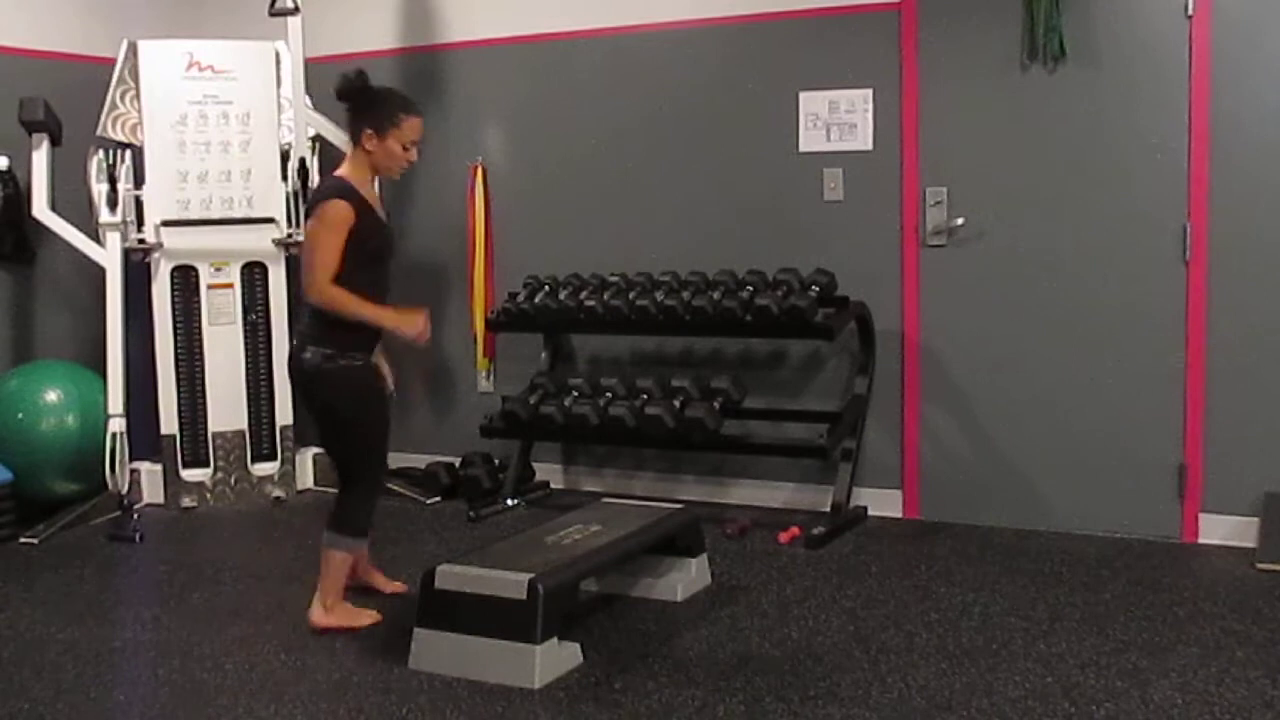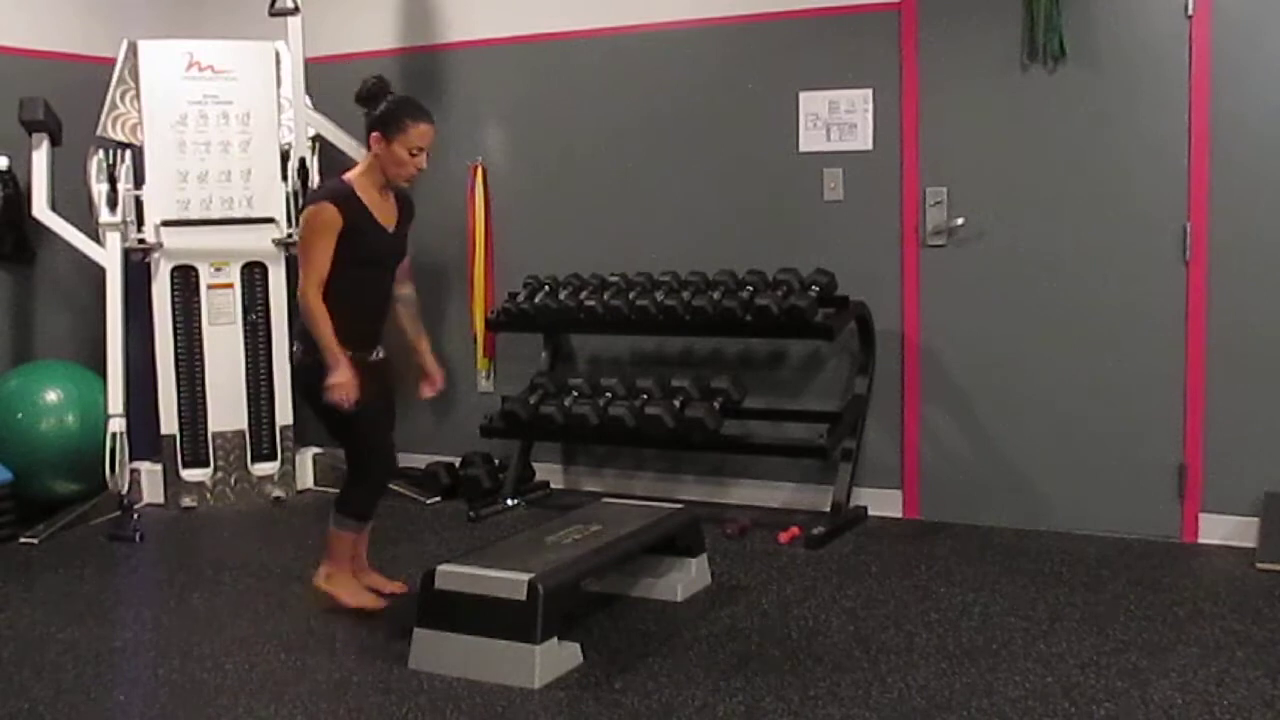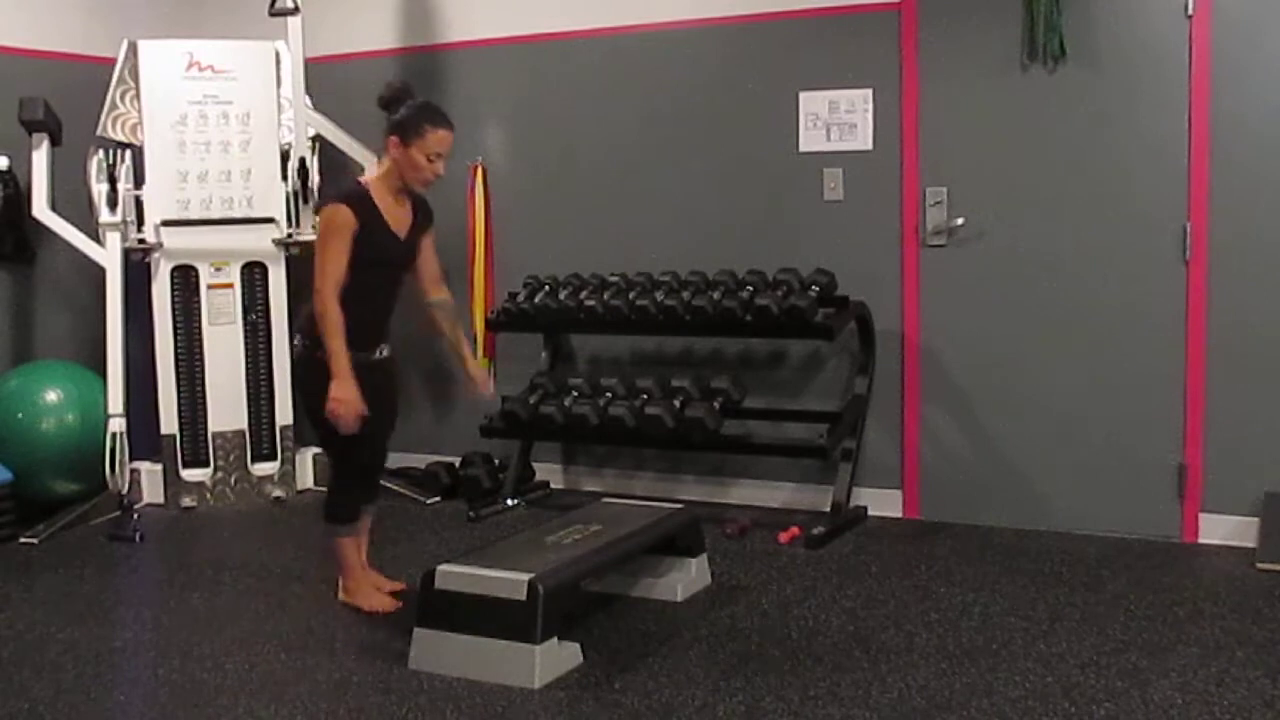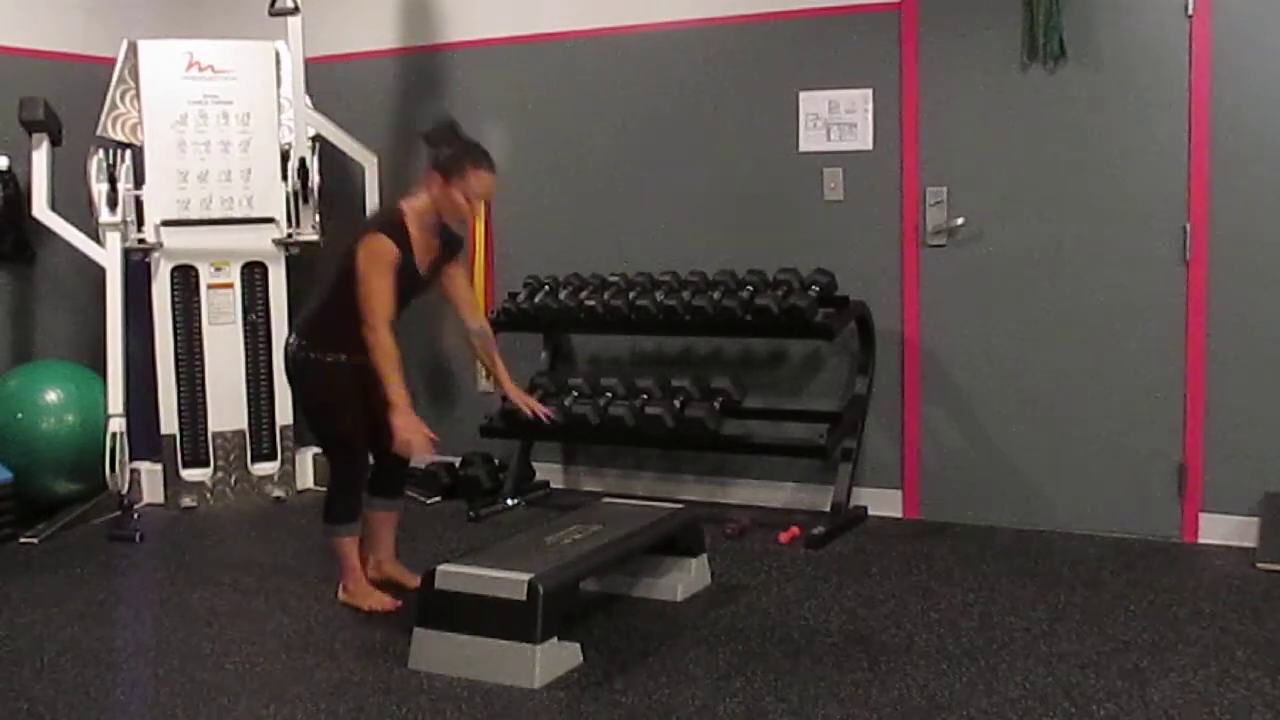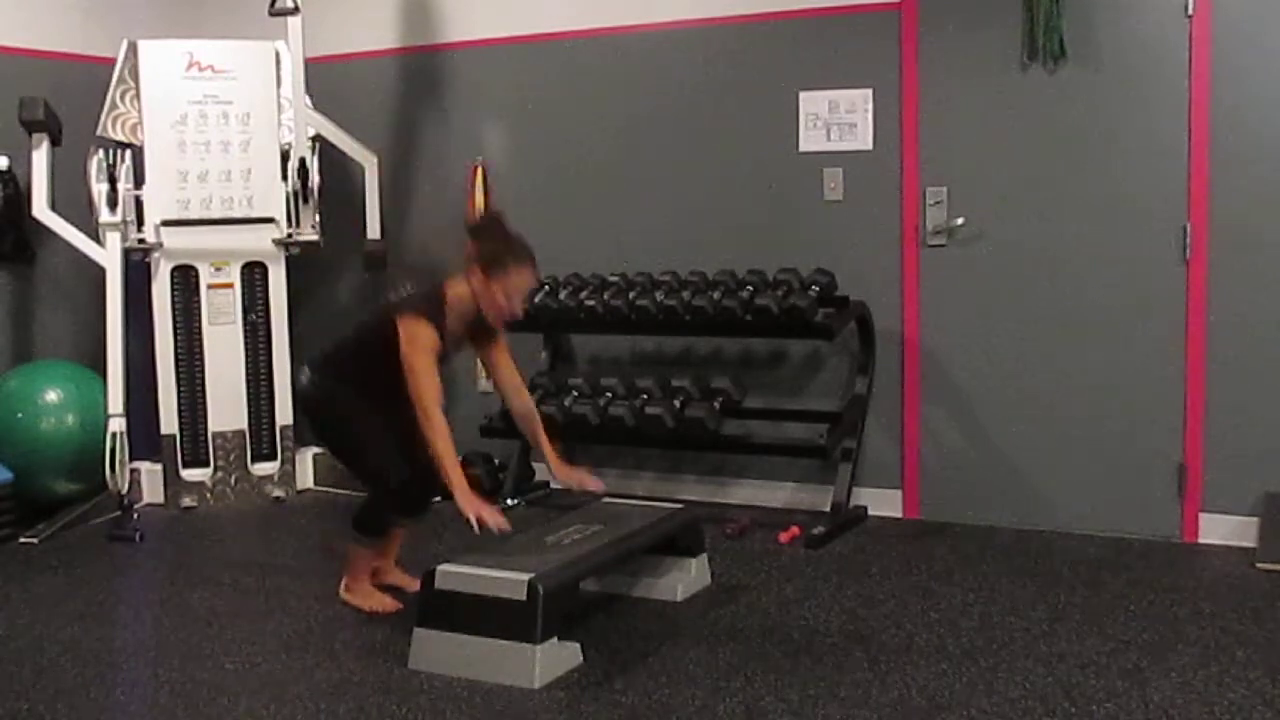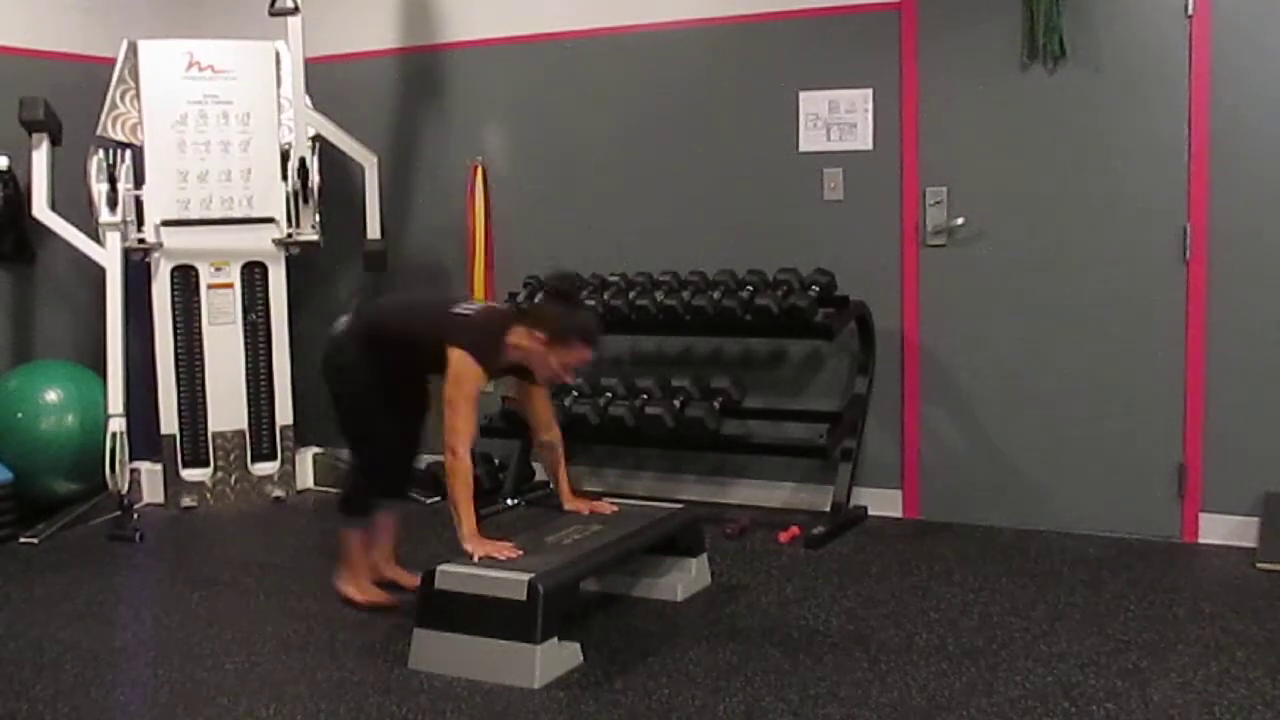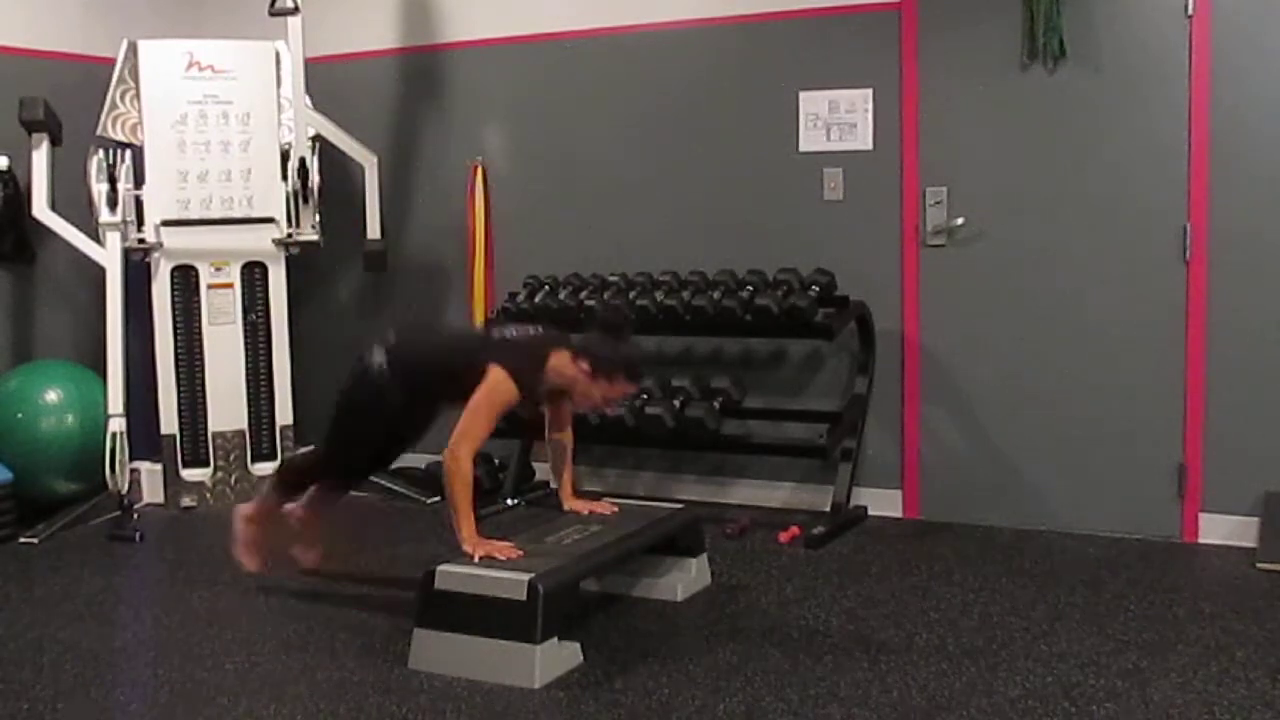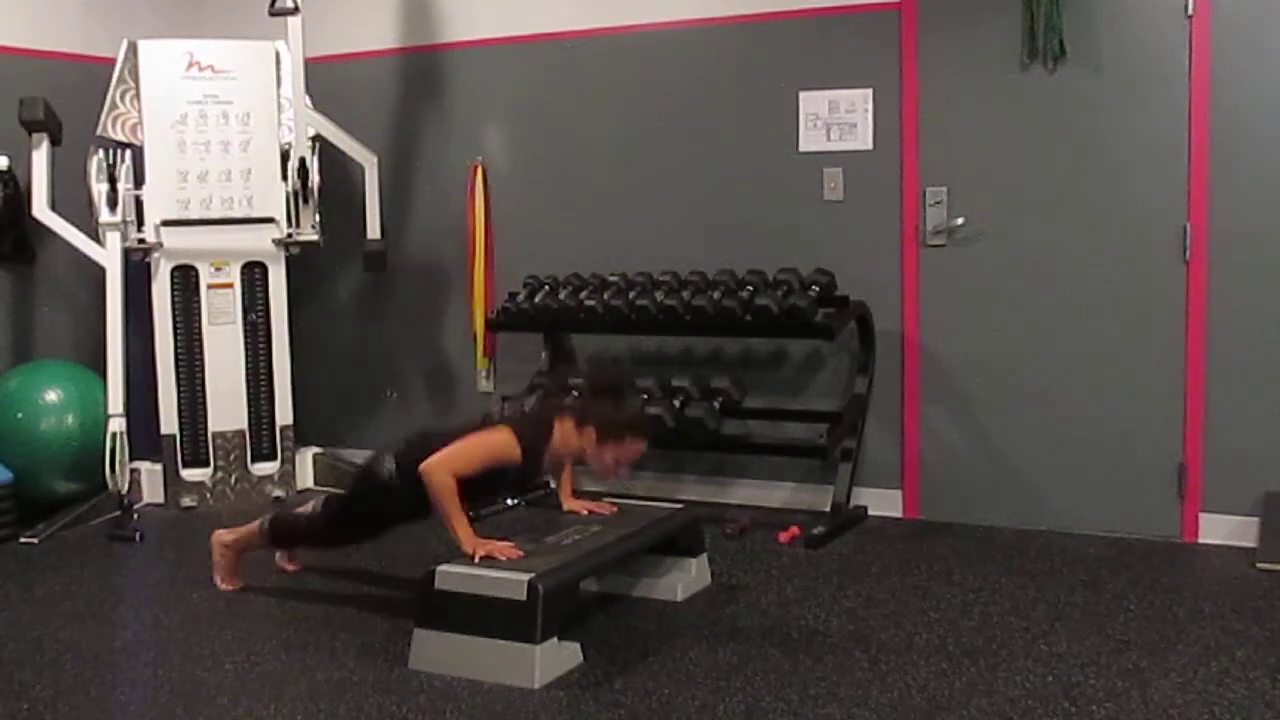
dt=0.2s
person 1, frame 1
left shoulder: (355, 194)
right shoulder: (339, 200)
right elbow: (319, 288)
left wrist: (375, 353)
right wrist: (396, 320)
left hip: (335, 358)
right hip: (335, 363)
left knee: (362, 470)
right knee: (364, 475)
left ankle: (359, 569)
right ankle: (328, 603)
person 1, frame 2
left shoulder: (401, 204)
right shoulder: (331, 203)
right elbow: (310, 292)
left wrist: (425, 353)
right wrist: (336, 364)
left hip: (370, 359)
right hip: (328, 361)
left knee: (370, 464)
right knee: (376, 464)
left ankle: (358, 567)
right ankle: (334, 568)
person 1, frame 3
left shoulder: (419, 212)
right shoulder: (346, 207)
left elbow: (434, 289)
right elbow: (325, 296)
left wrist: (467, 356)
right wrist: (340, 376)
left hip: (376, 356)
right hip: (328, 359)
left knee: (370, 465)
right knee: (351, 466)
left ankle: (361, 566)
right ankle: (350, 581)
person 1, frame 4
left shoulder: (447, 242)
right shoulder: (384, 236)
left elbow: (471, 316)
right elbow: (376, 327)
left wrist: (507, 385)
right wrist: (401, 411)
left hip: (365, 357)
right hip: (319, 357)
left knee: (396, 455)
right knee: (350, 465)
left ankle: (382, 560)
right ankle: (352, 581)
person 1, frame 5
left shoulder: (483, 320)
right shoulder: (422, 315)
left elbow: (516, 394)
right elbow: (429, 412)
left wrist: (555, 463)
right wrist: (464, 495)
left hip: (381, 393)
right hip: (328, 390)
left knee: (425, 475)
right knee: (395, 479)
left ankle: (383, 566)
right ankle: (355, 582)
person 1, frame 6
left shoulder: (525, 353)
right shoulder: (473, 350)
left elbow: (545, 431)
right elbow: (458, 451)
left wrist: (567, 495)
right wrist: (470, 536)
left hip: (403, 362)
right hip: (357, 348)
left knee: (402, 456)
right knee: (381, 459)
left ankle: (382, 561)
right ankle: (351, 571)
person 1, frame 7
left shoulder: (562, 366)
right shoulder: (514, 371)
left elbow: (559, 431)
right elbow: (458, 455)
left wrist: (567, 496)
right wrist: (469, 538)
left hip: (417, 385)
right hip: (389, 380)
left knee: (365, 463)
right knee: (340, 460)
left ankle: (304, 519)
right ankle: (255, 516)
person 1, frame 8
left shoulder: (569, 425)
right shoulder: (522, 441)
right elbow: (434, 470)
left wrist: (567, 497)
right wrist: (469, 540)
right hip: (405, 475)
left knee: (347, 514)
right knee: (330, 527)
left ankle: (291, 540)
right ankle: (232, 541)
